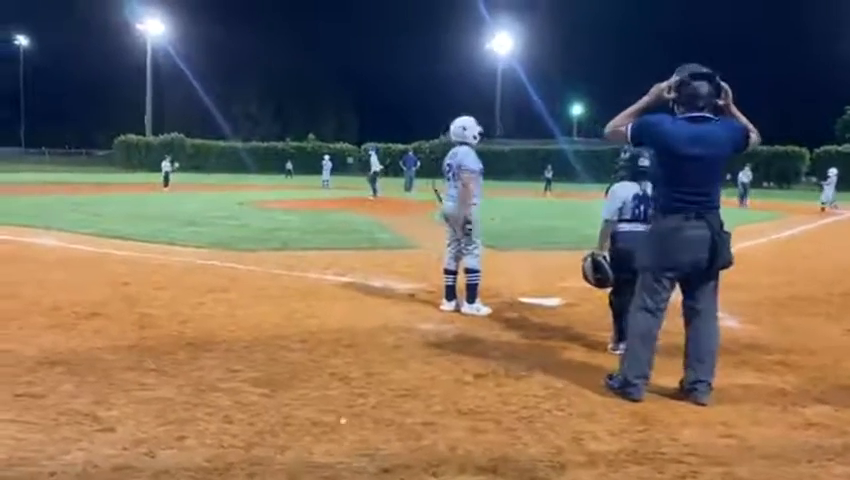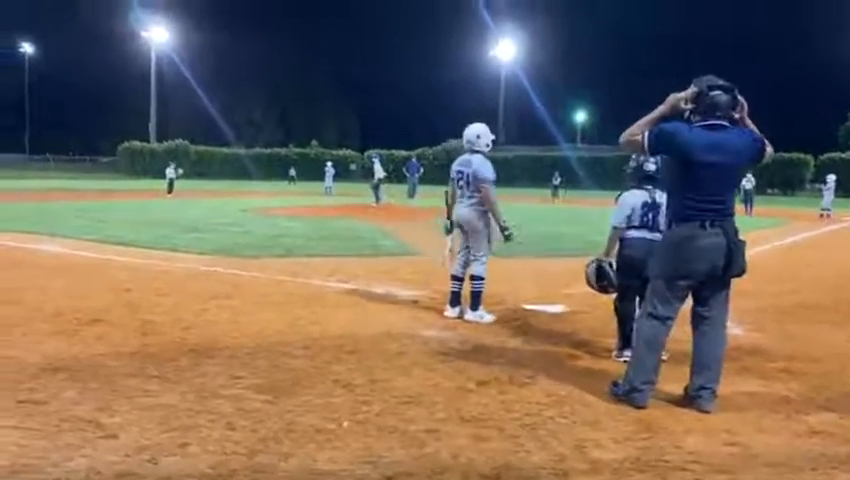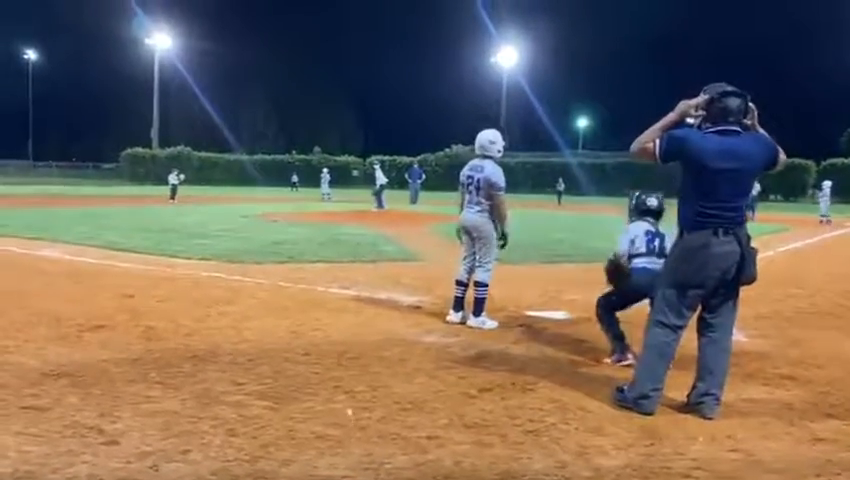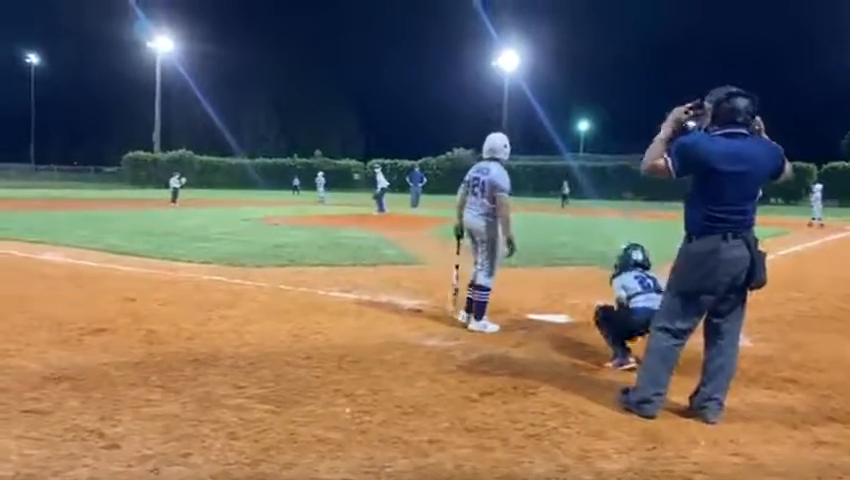
dt=0.5s
person 1, frame 1
left shoulder: (661, 126)
right shoulder: (727, 131)
left elbow: (612, 130)
right elbow: (753, 136)
left wrist: (650, 99)
right wrist: (730, 107)
left hip: (668, 231)
right hip: (708, 233)
left knee: (647, 309)
right knee: (703, 311)
left ankle: (632, 381)
right ankle: (699, 385)
person 1, frame 2
left shoulder: (678, 133)
right shoulder: (743, 140)
left elbow: (627, 139)
right elbow: (767, 151)
left wrist: (665, 109)
right wrist: (745, 121)
left hip: (683, 239)
right hip: (723, 240)
left knee: (656, 315)
right knee: (711, 319)
left ankle: (637, 388)
right ankle: (703, 393)
person 1, frame 3
left shoulder: (690, 140)
right shoulder: (756, 146)
left elbow: (638, 148)
right elbow: (780, 158)
left wrist: (675, 116)
right wrist: (756, 127)
left hip: (696, 246)
right hip: (735, 248)
left knee: (665, 322)
right knee: (718, 326)
left ankle: (643, 394)
right ankle: (707, 399)
person 1, frame 4
left shoulder: (698, 145)
right shoulder: (765, 151)
left elbow: (649, 167)
right elbow: (785, 172)
left wrist: (668, 128)
left hip: (704, 251)
right hip: (743, 252)
left knee: (671, 327)
right knee: (725, 332)
left ankle: (645, 398)
right ankle: (710, 404)
person 2, frame 1
left shoulder: (451, 155)
right shoulder: (468, 154)
right elbow: (466, 187)
right wrist: (468, 216)
left hip: (448, 206)
right hip: (463, 208)
left knee: (453, 251)
right knee: (472, 252)
left ankle: (449, 299)
right ankle: (471, 303)
person 2, frame 2
left shoulder: (458, 162)
right shoulder: (482, 163)
left elbow: (452, 194)
right elbow: (489, 197)
left wrist: (450, 218)
right wrist: (502, 223)
left hip: (459, 213)
right hip: (477, 215)
left knee: (462, 258)
right knee: (479, 259)
left ankle: (453, 306)
right ankle: (474, 310)
person 2, frame 3
left shoulder: (468, 167)
right shoulder: (494, 170)
right elbow: (499, 203)
right wrist: (503, 229)
left hip: (466, 218)
right hip: (484, 221)
left knee: (467, 263)
right knee: (484, 266)
left ankle: (456, 311)
right ankle: (477, 316)
person 2, frame 4
left shoulder: (475, 169)
right shoulder: (499, 172)
left elbow: (462, 197)
right elbow: (502, 207)
left wrist: (459, 221)
right wrist: (508, 236)
left hip: (469, 221)
right hip: (486, 223)
left knee: (479, 266)
right knee: (487, 269)
left ankle: (468, 312)
right ankle: (478, 320)
person 3, frame 1
left shoulder: (618, 188)
right shoulder: (654, 190)
left elbow: (609, 223)
left wrist: (600, 249)
left hip: (624, 242)
right hip: (647, 242)
left knee: (621, 292)
left ankle: (622, 340)
person 3, frame 2
left shoulder: (628, 196)
right shoulder: (665, 198)
left elbow: (617, 230)
left wrist: (606, 255)
left hip: (632, 250)
right hip: (656, 251)
left knee: (625, 299)
left ankle: (625, 348)
person 3, frame 3
left shoulder: (633, 227)
right shoulder: (664, 234)
left elbow: (620, 254)
left hip: (639, 277)
left knee: (604, 306)
left ankle: (622, 351)
person 3, frame 4
left shoulder: (621, 278)
right shoulder: (653, 277)
left elbow: (621, 300)
left hip: (640, 318)
left knee: (602, 313)
left ankle: (622, 356)
